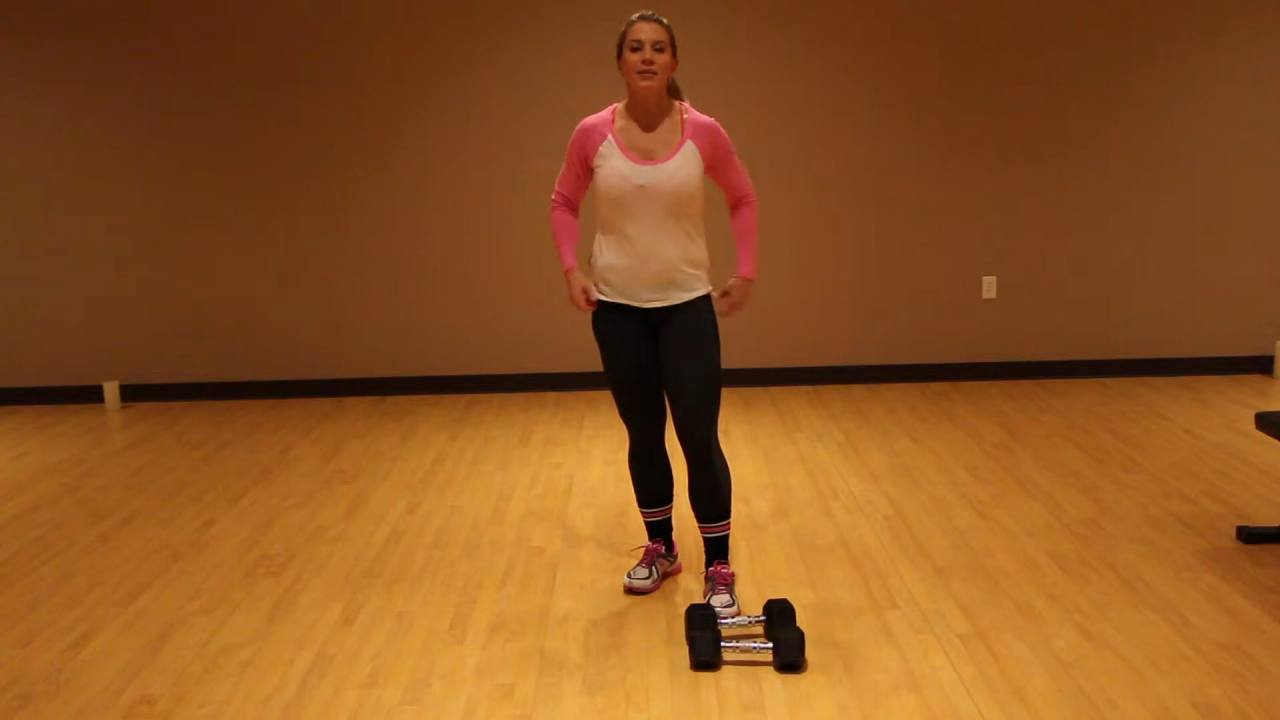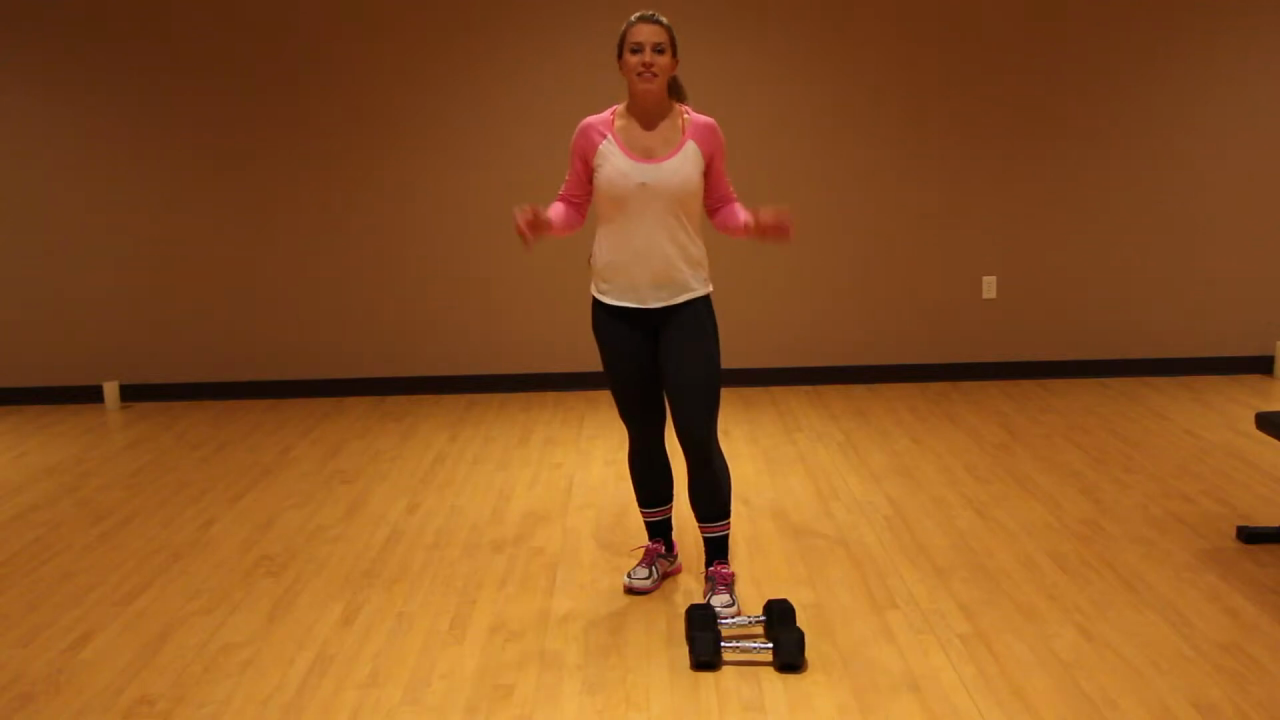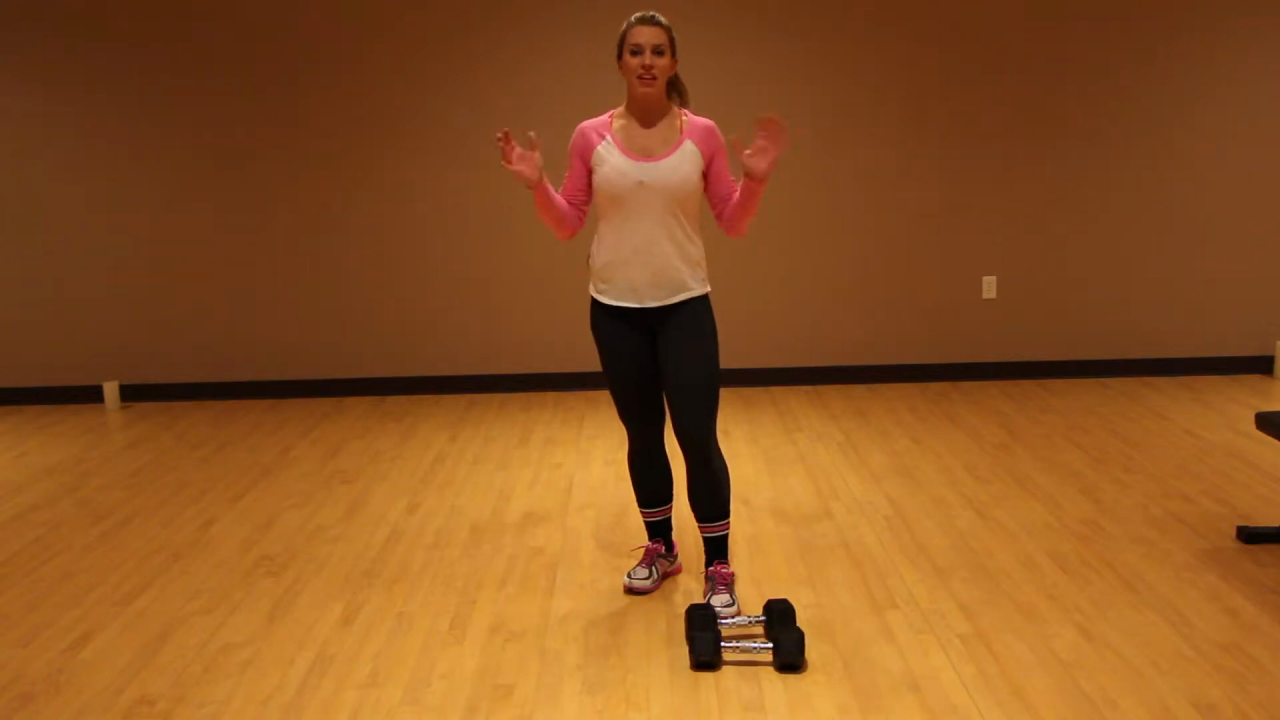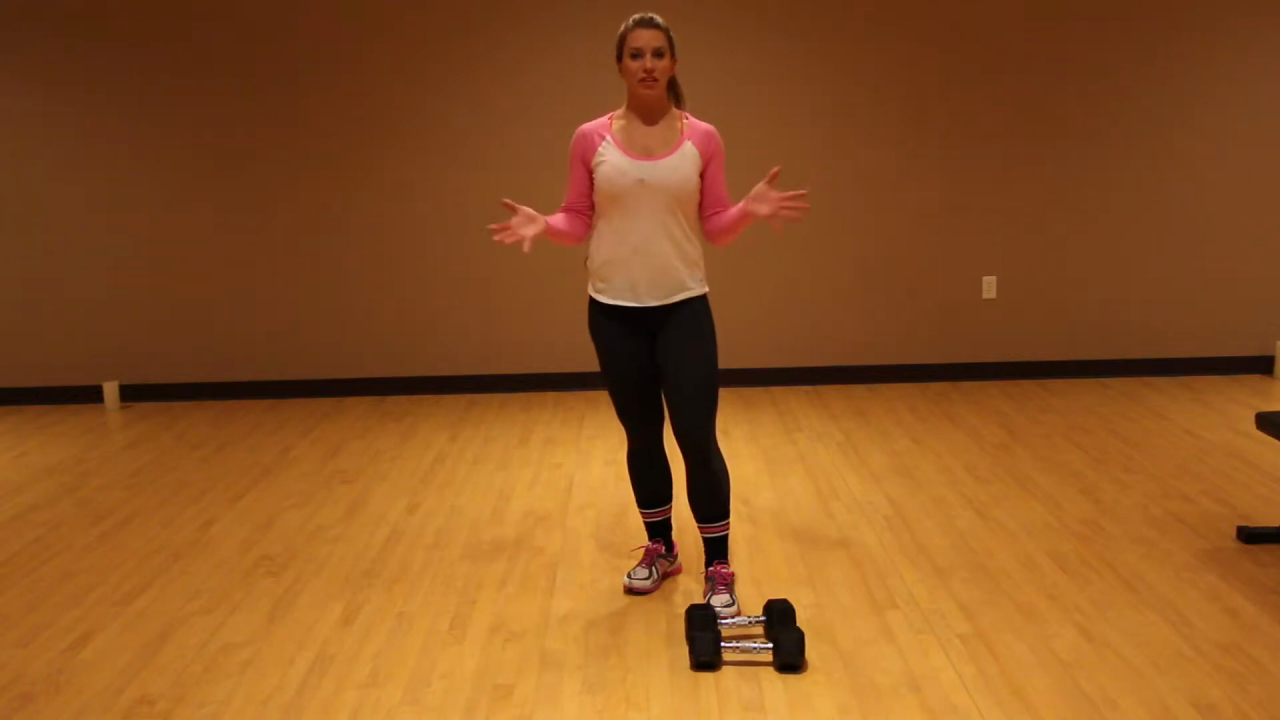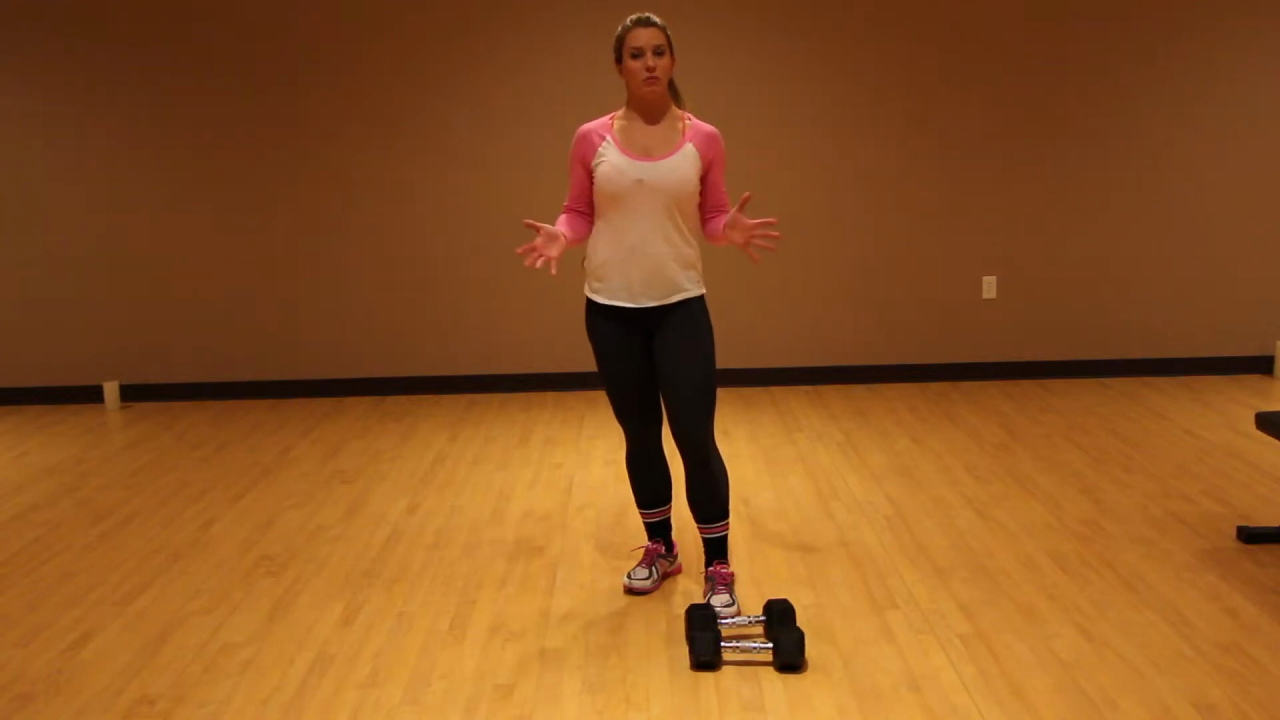
dt=0.2s
person 1, frame 1
left shoulder: (703, 132)
right shoulder: (592, 133)
left elbow: (743, 200)
right elbow: (564, 203)
left wrist: (745, 272)
right wrist: (571, 267)
left hip: (688, 305)
right hip: (618, 308)
left knee: (699, 437)
right knee: (643, 436)
left ankle: (718, 568)
right ankle: (660, 549)
person 1, frame 2
left shoulder: (704, 132)
right shoulder: (592, 133)
left elbow: (720, 206)
right elbow: (573, 206)
left wrist: (753, 223)
right wrist: (543, 222)
left hip: (687, 306)
right hip: (617, 309)
left knee: (700, 437)
right knee: (643, 435)
left ankle: (719, 568)
right ankle: (660, 549)
person 1, frame 3
left shoulder: (703, 134)
right shoulder: (590, 136)
left elbow: (731, 221)
right elbow: (568, 222)
left wrist: (756, 180)
right wrist: (536, 184)
left hip: (684, 306)
right hip: (615, 310)
left knee: (698, 437)
right knee: (642, 435)
left ankle: (718, 567)
right ankle: (660, 548)
person 1, frame 4
left shoulder: (702, 138)
right shoulder: (590, 138)
left elbow: (715, 228)
right elbow: (578, 225)
left wrist: (750, 209)
right wrist: (542, 222)
left hip: (683, 307)
right hip: (614, 309)
left knee: (697, 438)
right knee: (642, 436)
left ankle: (718, 568)
right ankle: (660, 549)
person 1, frame 5
left shoulder: (704, 138)
right shoulder: (591, 138)
left elbow: (712, 221)
right elbow: (579, 216)
left wrist: (734, 229)
right wrist: (558, 237)
left hip: (680, 307)
right hip: (611, 309)
left knee: (696, 438)
right knee: (640, 436)
left ankle: (718, 568)
right ankle: (660, 549)
